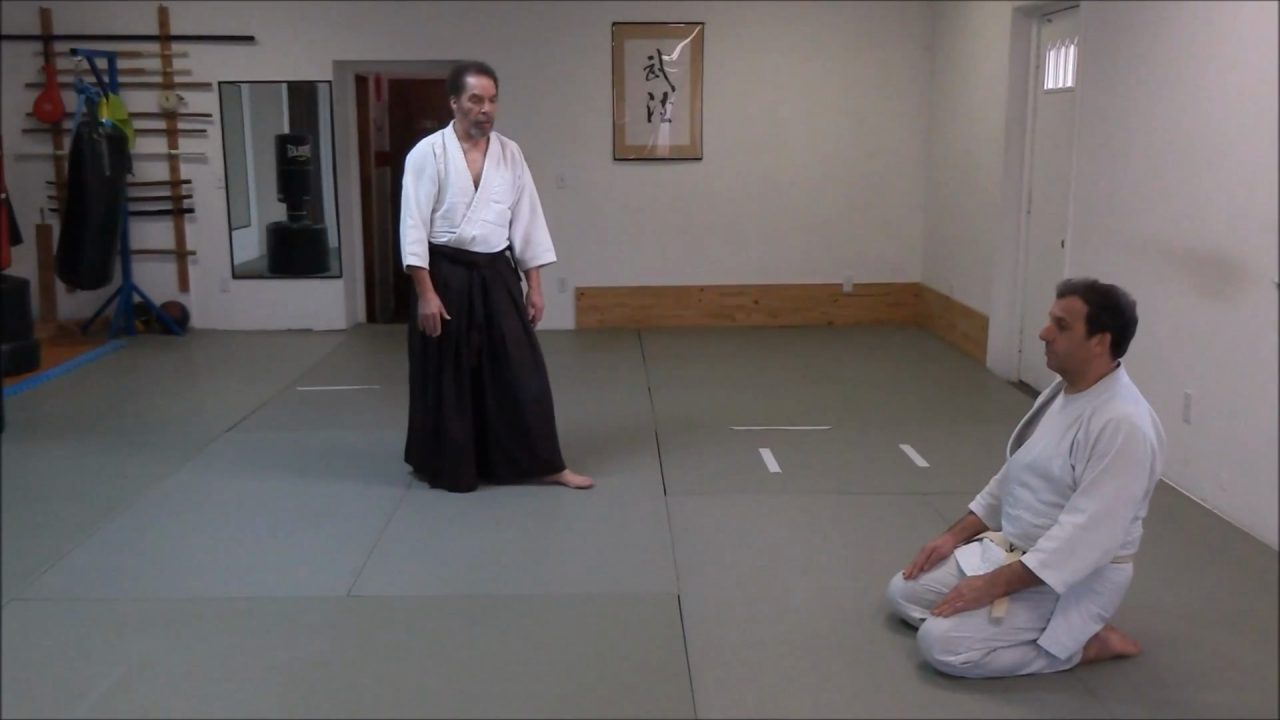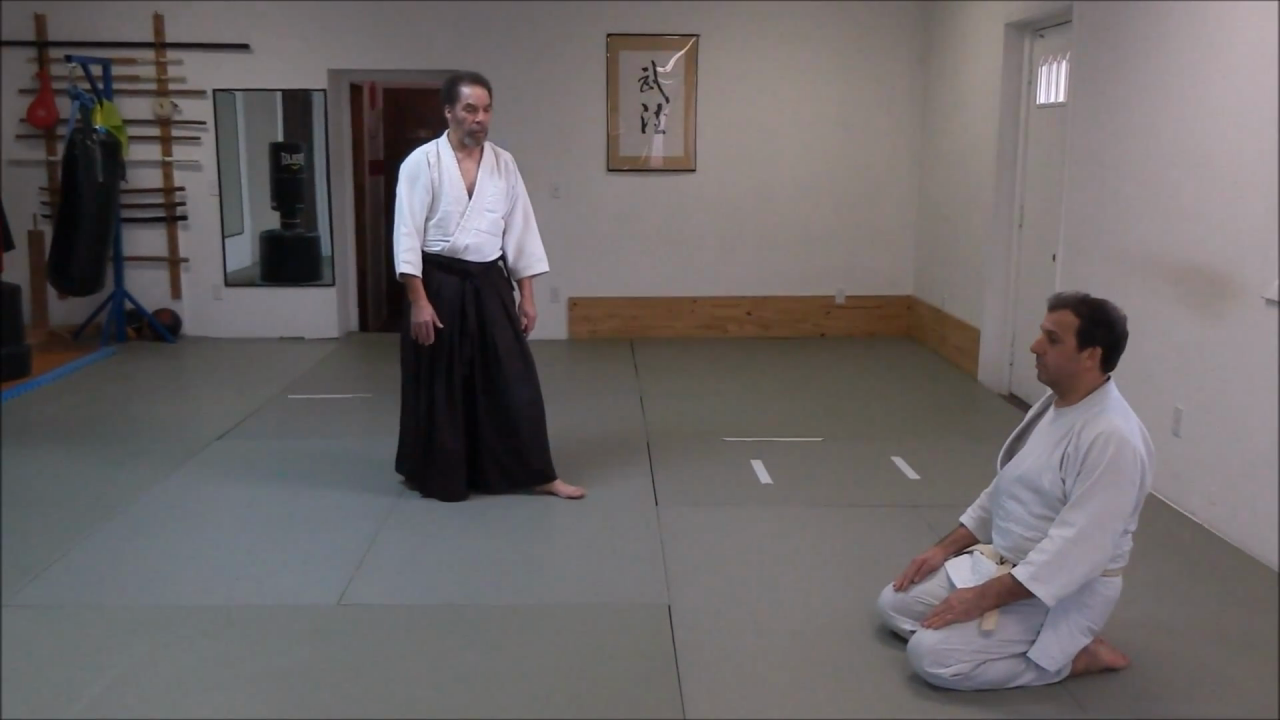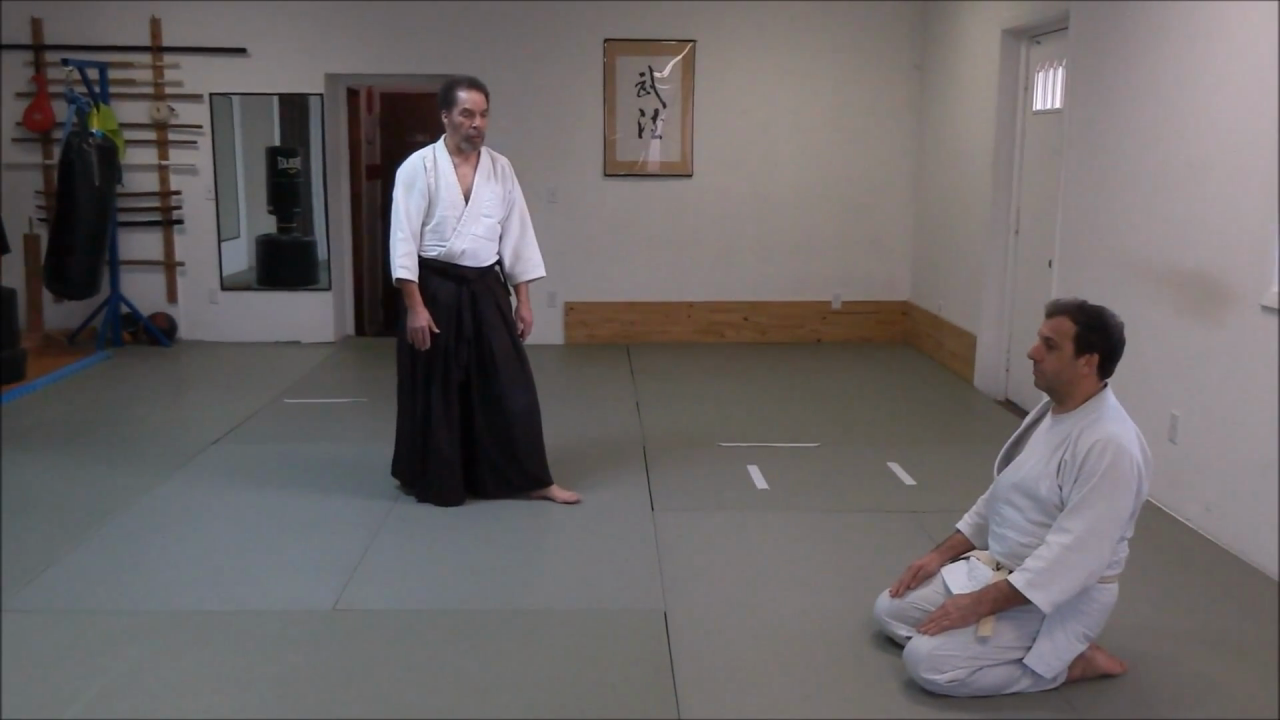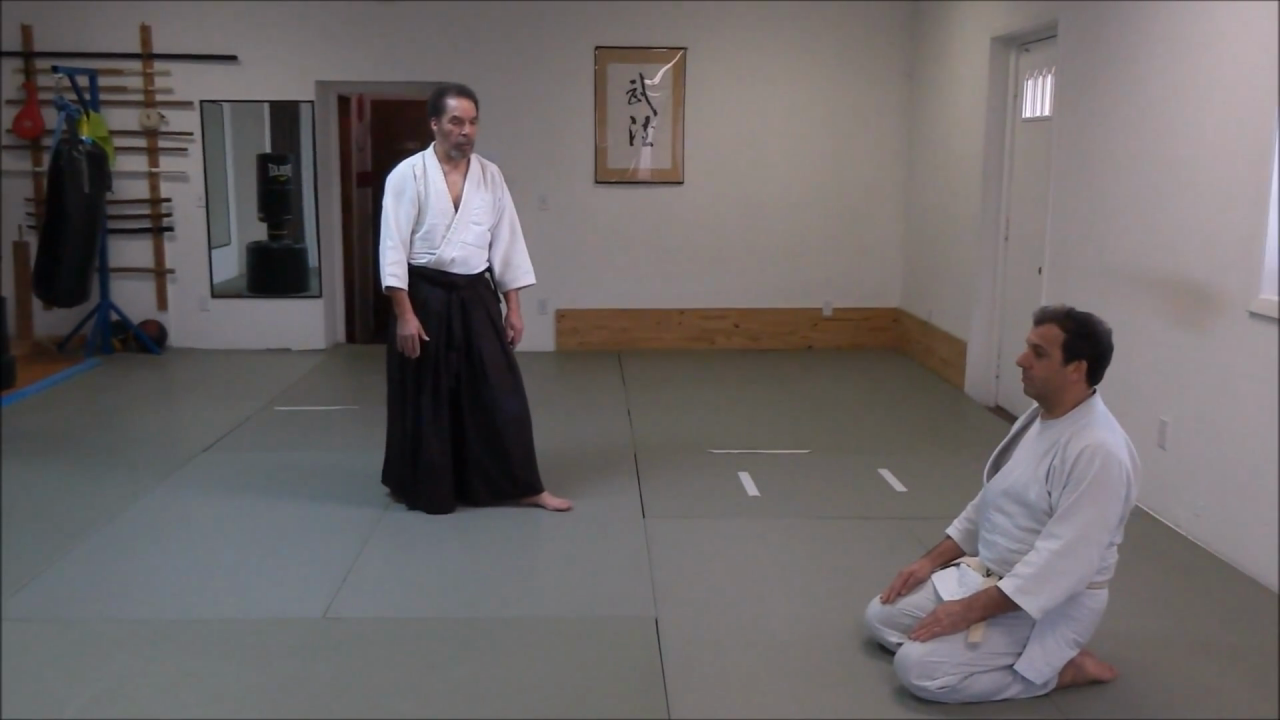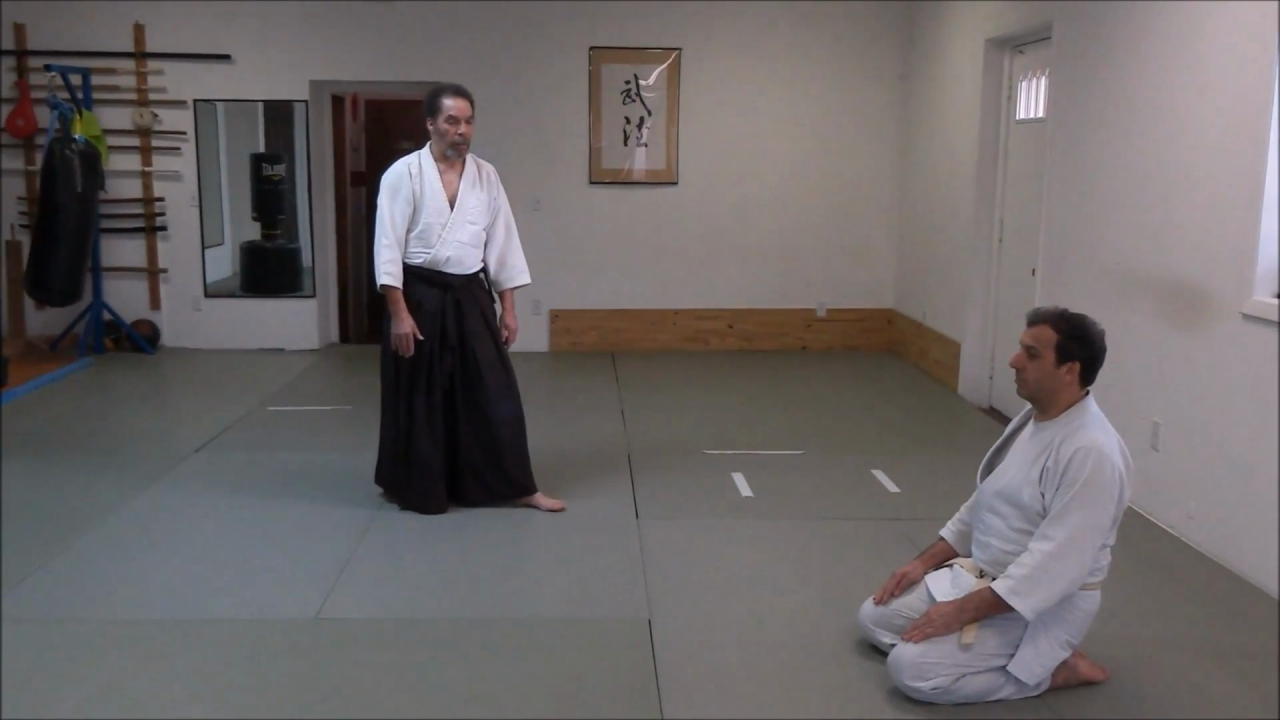
dt=1s
person 1, frame 1
left shoulder: (509, 153)
right shoulder: (428, 153)
left elbow: (526, 220)
right elbow: (414, 226)
left wrist: (533, 285)
right wrist: (425, 293)
left hip: (496, 276)
right hip: (447, 277)
left knee: (522, 372)
right knee: (446, 378)
left ankle: (545, 464)
right ankle: (446, 465)
person 1, frame 2
left shoulder: (503, 163)
right shoulder: (422, 162)
left elbow: (519, 230)
right elbow: (407, 234)
left wrist: (526, 294)
right wrist: (418, 301)
left hip: (489, 286)
right hip: (439, 286)
left knee: (514, 382)
right knee: (438, 388)
left ankle: (538, 474)
right ankle: (437, 474)
person 1, frame 3
left shoulder: (500, 168)
right shoulder: (419, 167)
left elbow: (517, 235)
right elbow: (404, 239)
left wrist: (523, 300)
right wrist: (415, 306)
left hip: (486, 290)
right hip: (436, 291)
left knee: (510, 387)
right knee: (434, 393)
left ankle: (534, 480)
right ankle: (433, 479)
person 1, frame 4
left shoulder: (490, 175)
right shoulder: (409, 175)
left elbow: (506, 242)
right elbow: (394, 247)
left wrist: (513, 307)
right wrist: (405, 314)
left hip: (476, 298)
right hip: (426, 298)
left knee: (501, 394)
right knee: (425, 400)
left ankle: (525, 487)
right ankle: (424, 486)
person 1, frame 5
left shoulder: (485, 175)
right shoulder: (404, 173)
left elbow: (502, 242)
right elbow: (389, 246)
left wrist: (508, 307)
right wrist: (399, 313)
left hip: (470, 298)
right hip: (420, 298)
left knee: (495, 395)
right knee: (418, 399)
left ankle: (519, 487)
right ankle: (417, 487)
person 2, frame 1
left shoulder: (1123, 424)
right shoulder: (1063, 390)
left elbow: (1087, 536)
right elbow: (1014, 475)
left wrist: (993, 585)
right wrist: (955, 535)
left hip: (1071, 577)
left knee: (943, 643)
right knee: (906, 592)
left ankle: (1087, 641)
person 2, frame 2
left shoulder: (1111, 438)
right shoulder: (1053, 404)
left elbow: (1076, 549)
right elbow: (1004, 489)
left wrist: (984, 598)
right wrist: (945, 548)
left hip: (1061, 590)
left knee: (932, 655)
right knee: (896, 604)
left ankle: (1076, 654)
right ankle: (1057, 642)
person 2, frame 3
left shoulder: (1109, 445)
right shoulder: (1051, 411)
left elbow: (1074, 557)
right elbow: (1002, 495)
left wrist: (980, 605)
right wrist: (942, 554)
left hip: (1059, 597)
left knee: (929, 662)
right knee: (892, 610)
left ankle: (1071, 660)
right ankle: (1057, 648)
person 2, frame 4
left shoulder: (1098, 451)
right shoulder: (1039, 417)
left elbow: (1063, 562)
right elbow: (991, 501)
left wrist: (970, 611)
right wrist: (932, 560)
left hip: (1049, 603)
left knee: (920, 668)
right knee: (883, 617)
left ankle: (1062, 666)
right ankle: (1040, 654)
person 2, frame 5
left shoulder: (1091, 453)
right shoulder: (1032, 418)
left elbow: (1056, 564)
right elbow: (985, 502)
left wrist: (962, 612)
right wrist: (925, 561)
left hip: (1042, 604)
left knee: (913, 669)
right knee: (876, 617)
left ankle: (1055, 667)
